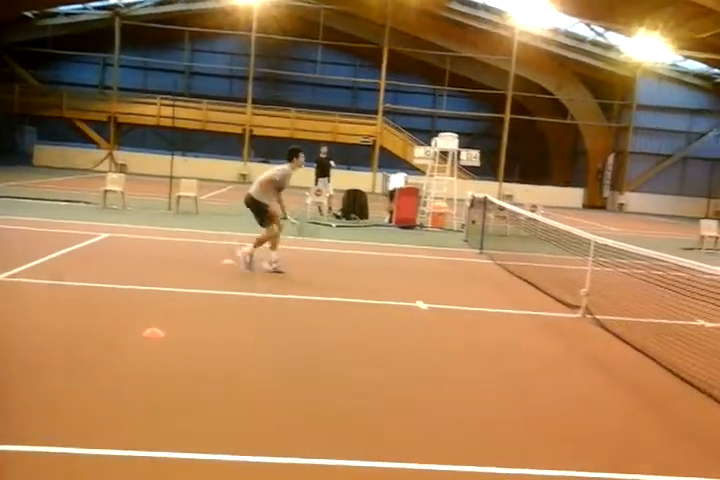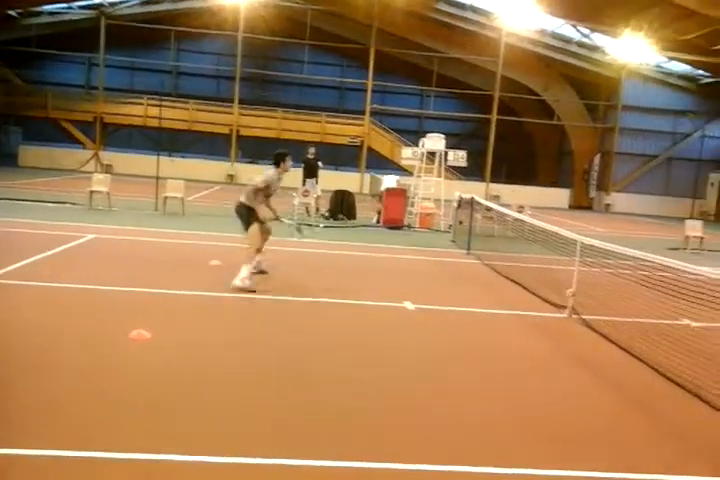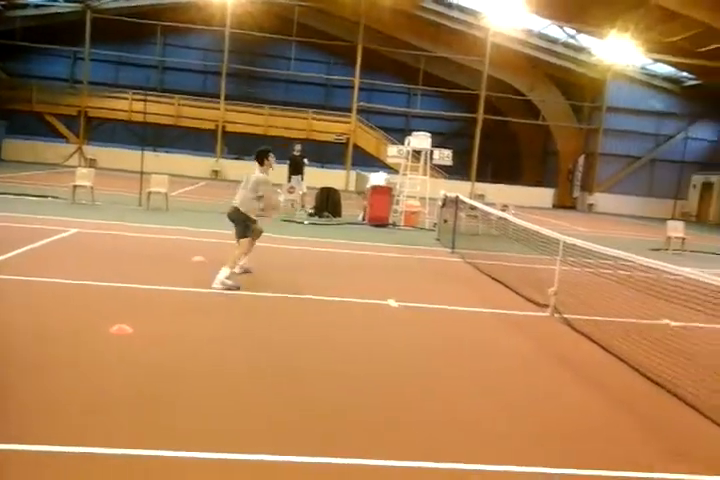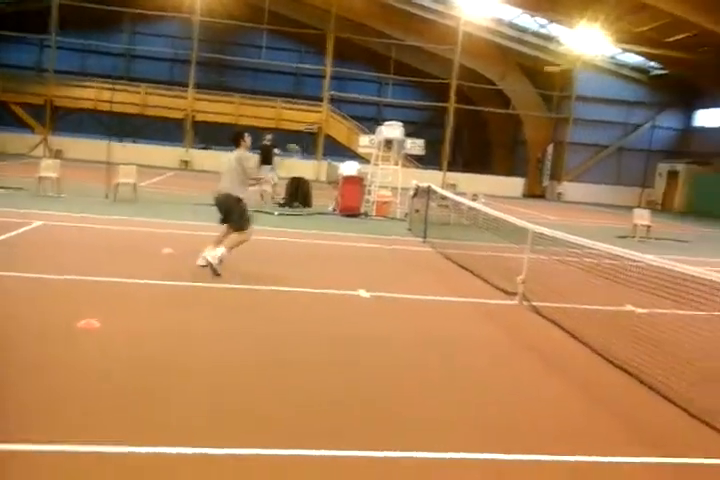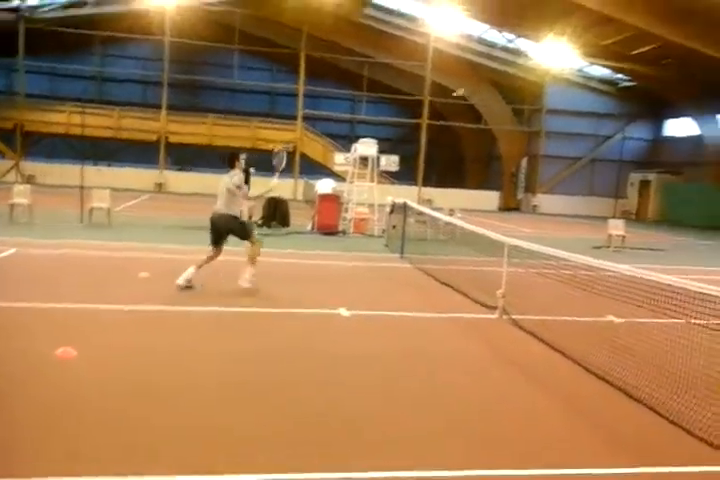
dt=0.2s
person 1, frame 1
left shoulder: (288, 171)
right shoulder: (285, 171)
right elbow: (263, 182)
left wrist: (283, 210)
right wrist: (270, 202)
left hip: (262, 200)
right hip: (256, 199)
left knee: (278, 227)
right knee: (273, 233)
left ankle: (272, 263)
right ankle: (248, 251)
person 1, frame 2
left shoulder: (274, 176)
right shoulder: (271, 177)
right elbow: (248, 192)
left wrist: (273, 212)
right wrist: (258, 212)
left hip: (250, 208)
right hip: (245, 207)
left knee: (267, 231)
right knee: (257, 242)
left ankle: (255, 264)
right ankle: (242, 278)
person 1, frame 3
left shoulder: (256, 175)
right shoulder: (264, 179)
right elbow: (272, 205)
left wrist: (261, 207)
right wrist: (276, 202)
left hip: (237, 210)
right hip: (242, 214)
left knee: (258, 231)
right knee: (244, 246)
left ankle: (241, 265)
right ankle: (221, 279)
person 1, frame 4
left shoulder: (230, 157)
right shoulder: (247, 155)
right elbow: (252, 175)
left wrist: (250, 182)
right wrist: (261, 177)
left hip: (221, 196)
right hip: (233, 199)
left knee: (231, 228)
right knee: (244, 235)
left ankle: (205, 257)
right ankle: (215, 255)
person 1, frame 5
left shoulder: (229, 177)
right shoulder: (238, 174)
left elbow: (245, 195)
right elbow: (230, 188)
right wrist: (243, 202)
left hip: (216, 216)
right hip: (229, 217)
left knee: (215, 252)
right knee: (256, 242)
left ankle: (184, 279)
right ankle: (247, 278)
